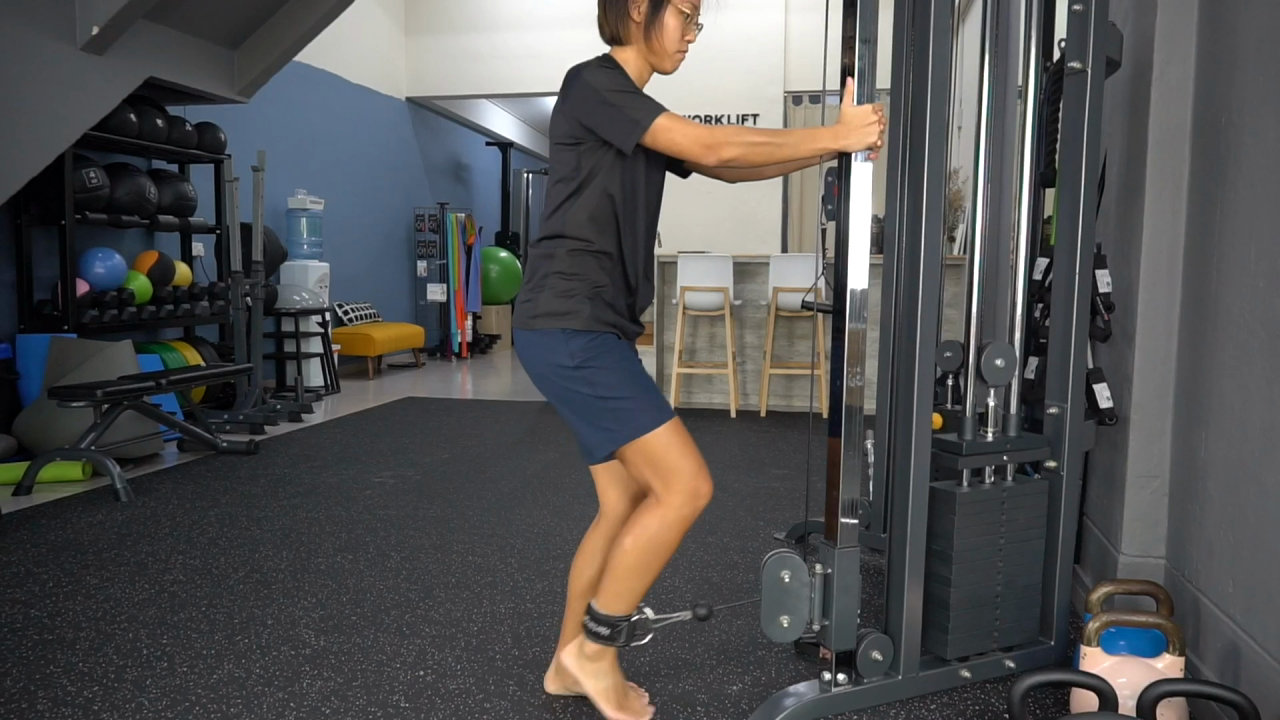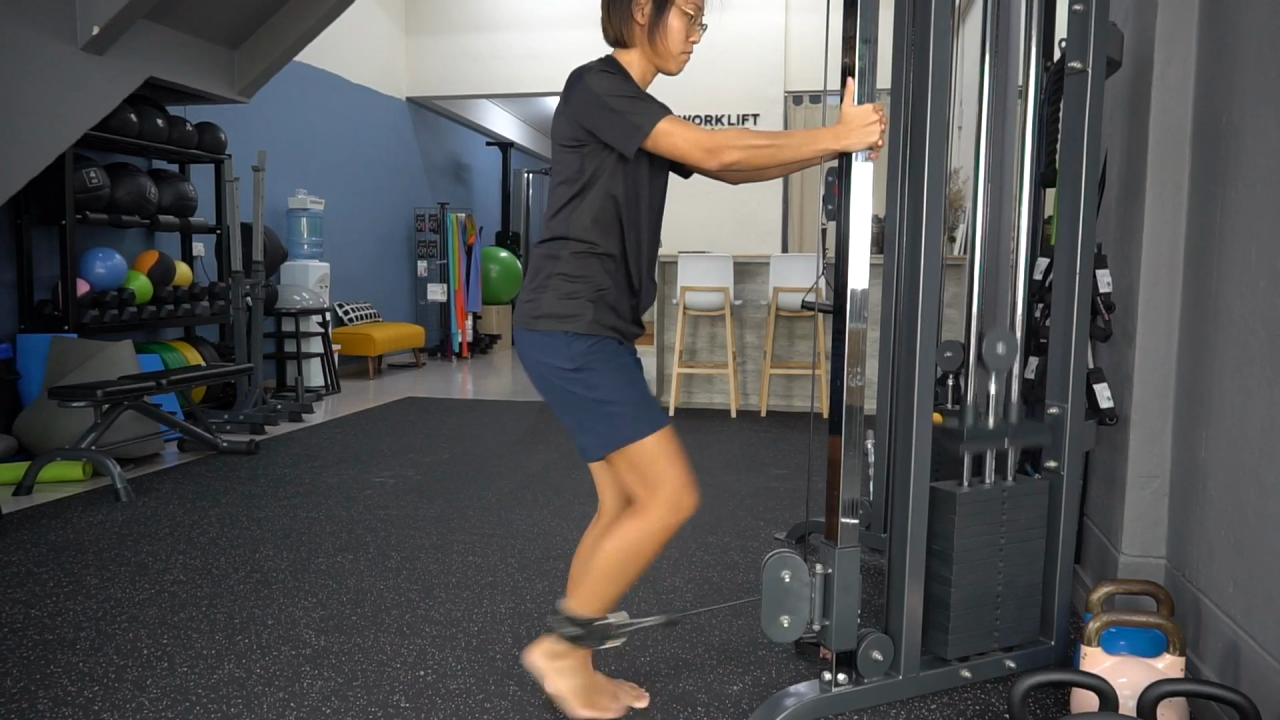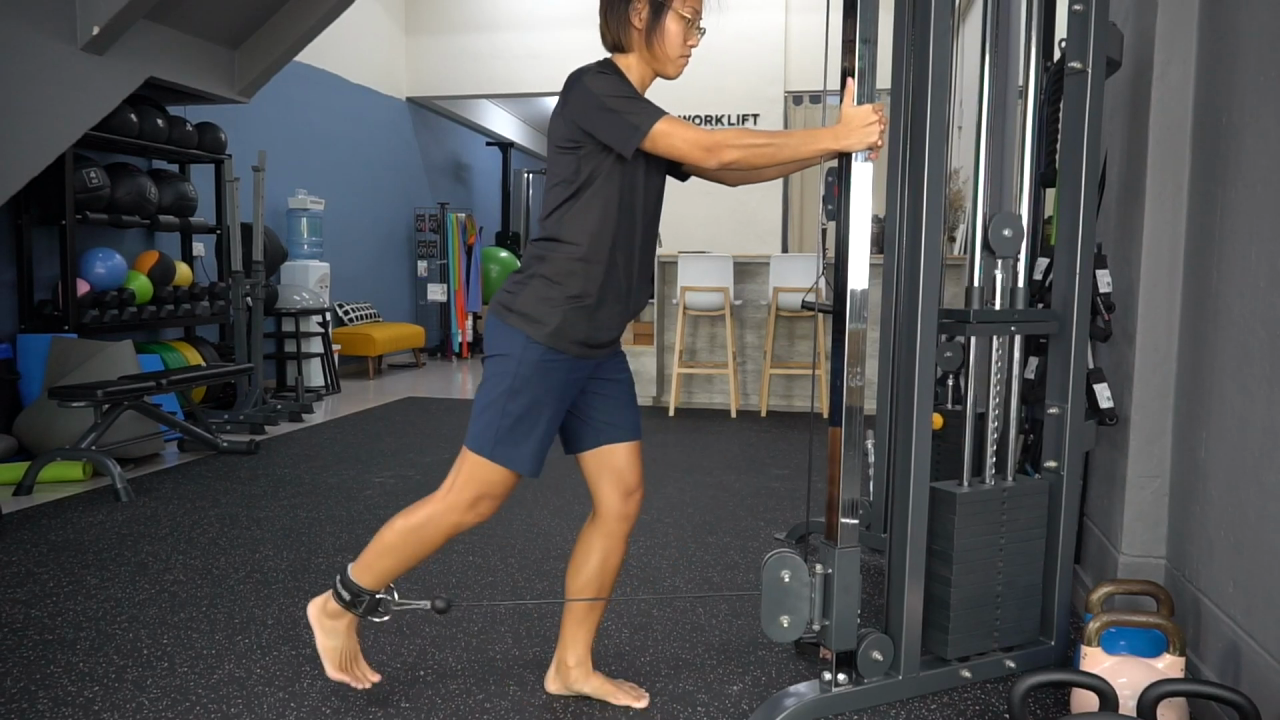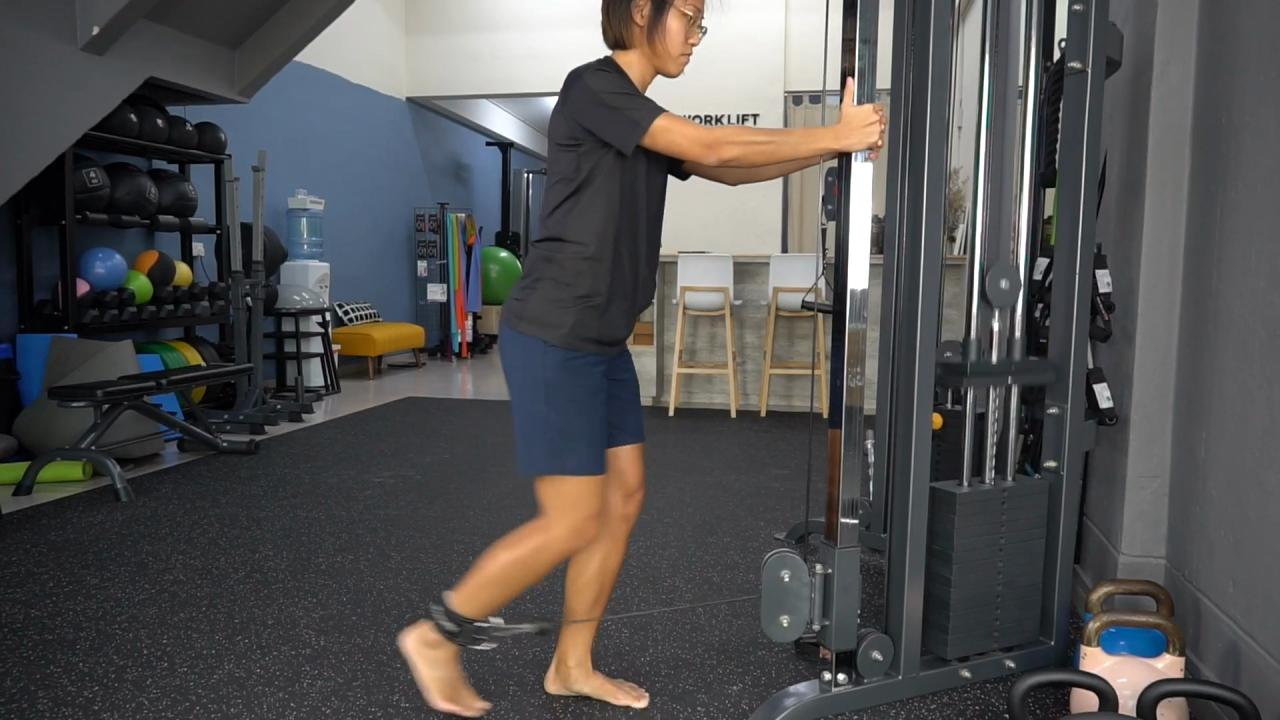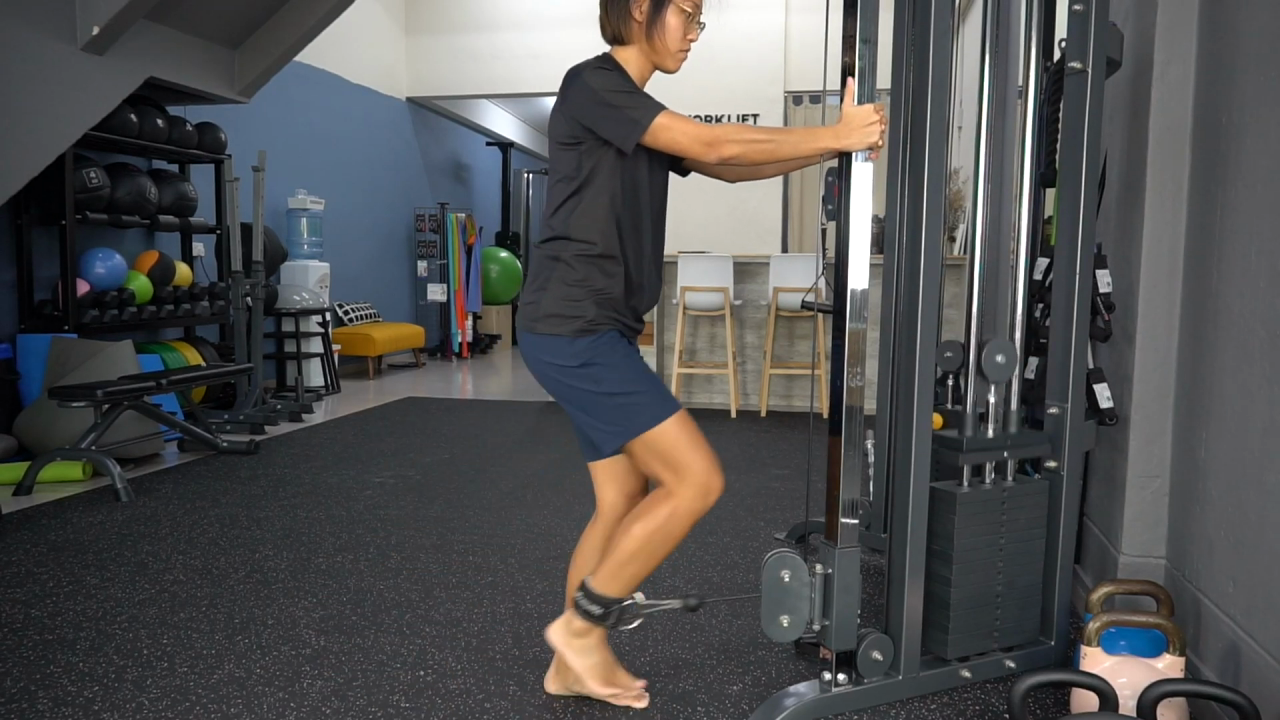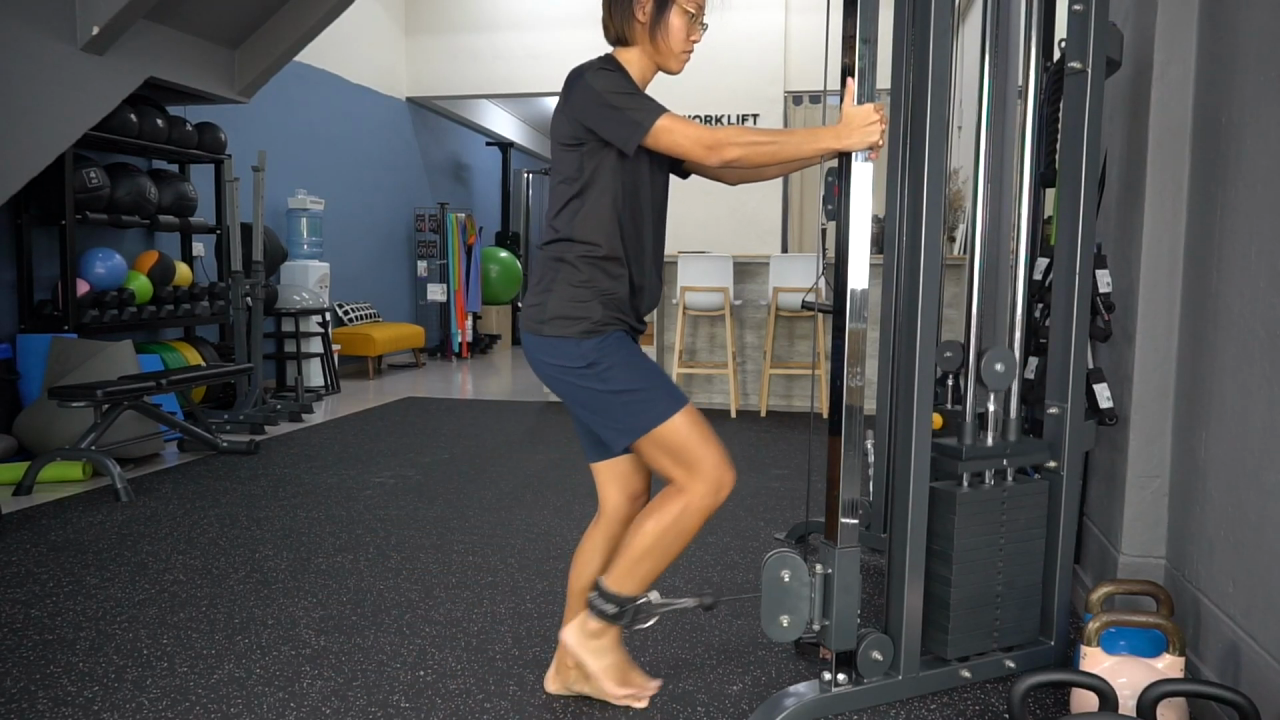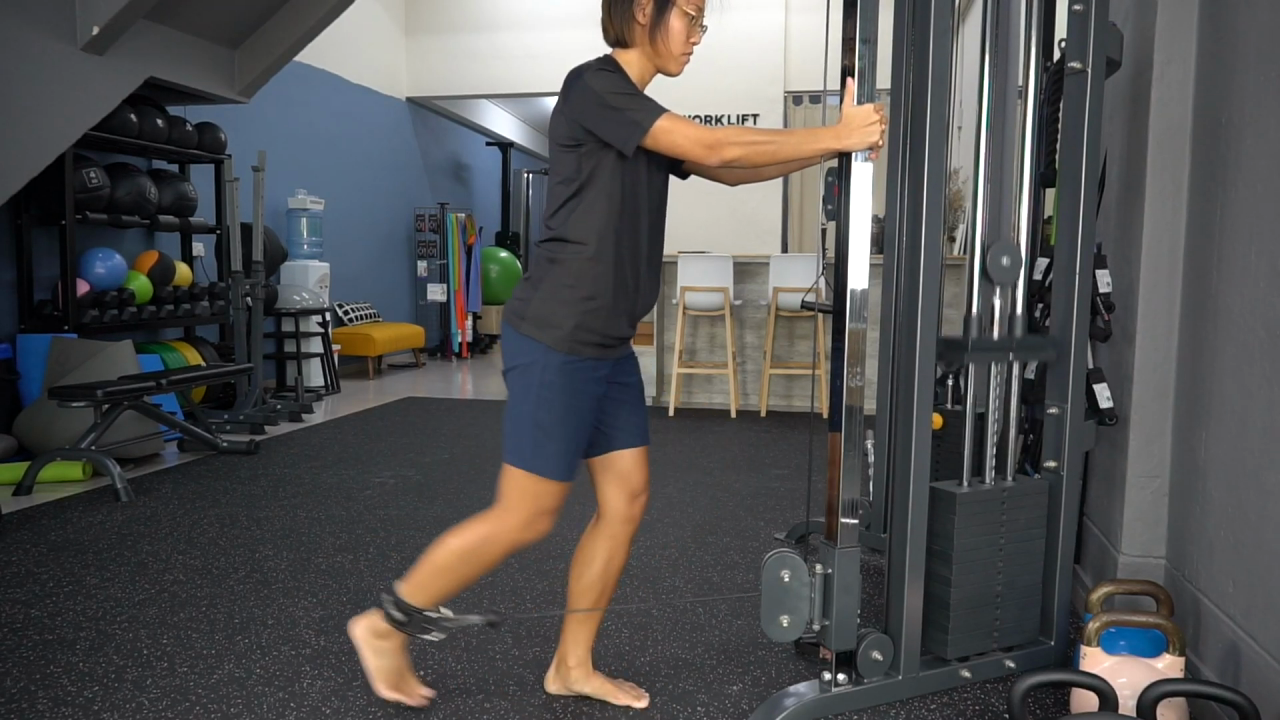
dt=0.5s
person 1, frame 1
left shoulder: (636, 111)
right shoulder: (591, 83)
left elbow: (725, 169)
right elbow: (711, 148)
left wrist: (838, 139)
right wrist: (835, 136)
left hip: (600, 330)
right hip: (567, 329)
left knee: (627, 503)
right knee: (685, 486)
right ankle: (596, 646)
person 1, frame 2
left shoulder: (640, 112)
right shoulder: (595, 86)
left elbow: (727, 169)
right elbow: (713, 152)
left wrist: (835, 139)
right wrist: (836, 137)
left hip: (600, 332)
right hip: (568, 330)
left knee: (627, 502)
right knee: (670, 498)
left ankle: (574, 659)
right ankle: (564, 644)
person 1, frame 3
left shoulder: (641, 118)
right shoulder: (593, 89)
left elbow: (725, 171)
right elbow: (712, 151)
left wrist: (827, 144)
right wrist: (832, 137)
left hip: (595, 343)
right hip: (540, 332)
left knee: (621, 499)
right knee: (470, 499)
left ankle: (573, 665)
right ankle: (339, 606)
person 1, frame 4
left shoulder: (643, 117)
right shoulder: (593, 87)
left elbow: (726, 170)
right elbow: (711, 148)
left wrist: (829, 144)
right wrist: (833, 137)
left hip: (600, 340)
right hip: (554, 336)
left knee: (624, 499)
right knee: (572, 523)
right ankle: (437, 634)
person 1, frame 5
left shoulder: (642, 114)
right shoulder: (592, 84)
left elbow: (726, 167)
right elbow: (713, 146)
left wrist: (833, 143)
right wrist: (835, 136)
left hip: (600, 330)
right hip: (570, 329)
left knee: (626, 499)
right knee: (696, 481)
left ankle: (570, 667)
right ankle: (583, 623)
person 1, frame 6
left shoulder: (637, 111)
right shoulder: (595, 85)
left elbow: (729, 170)
right elbow: (713, 148)
left wrist: (835, 141)
right wrist: (835, 137)
left hip: (601, 333)
right hip: (576, 330)
left knee: (627, 499)
right knee: (706, 477)
left ankle: (571, 666)
right ankle: (598, 621)
person 1, frame 7
left shoulder: (641, 111)
right shoulder: (593, 87)
left elbow: (726, 170)
right elbow: (713, 148)
left wrist: (833, 142)
right wrist: (833, 137)
left hip: (604, 343)
right hip: (555, 338)
left knee: (625, 500)
right knee: (524, 517)
left ankle: (573, 665)
right ankle: (385, 625)
